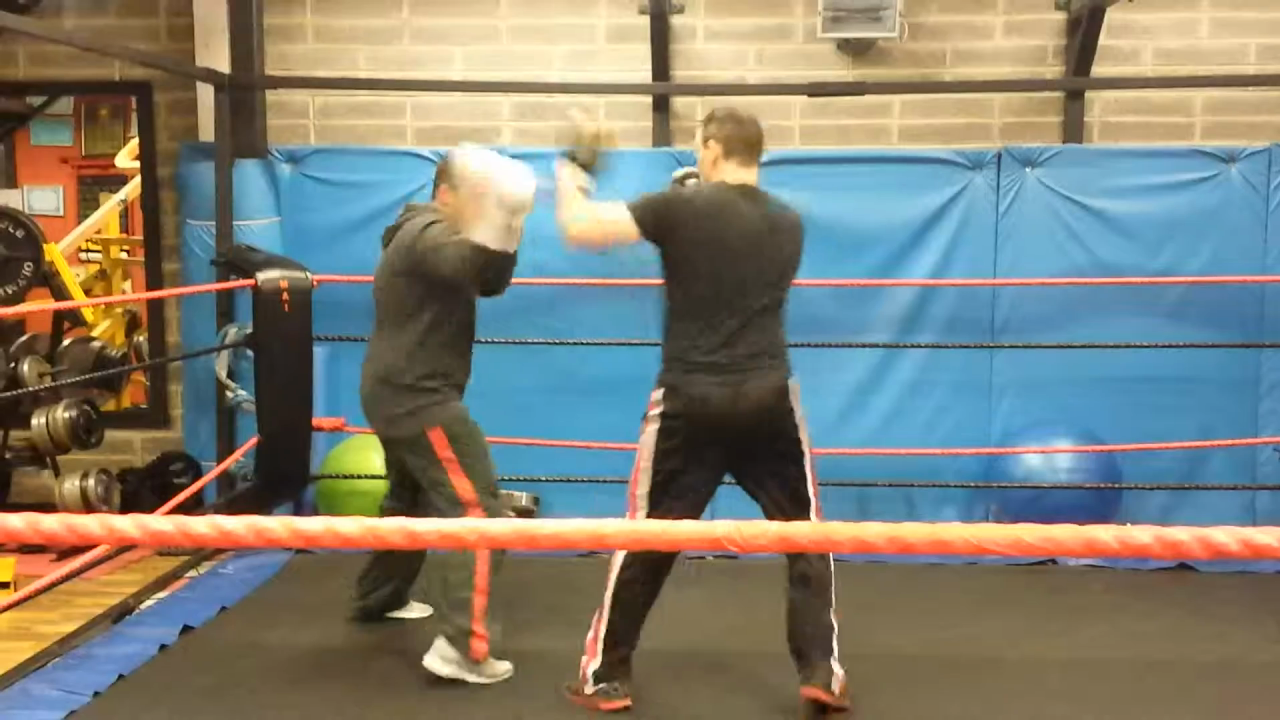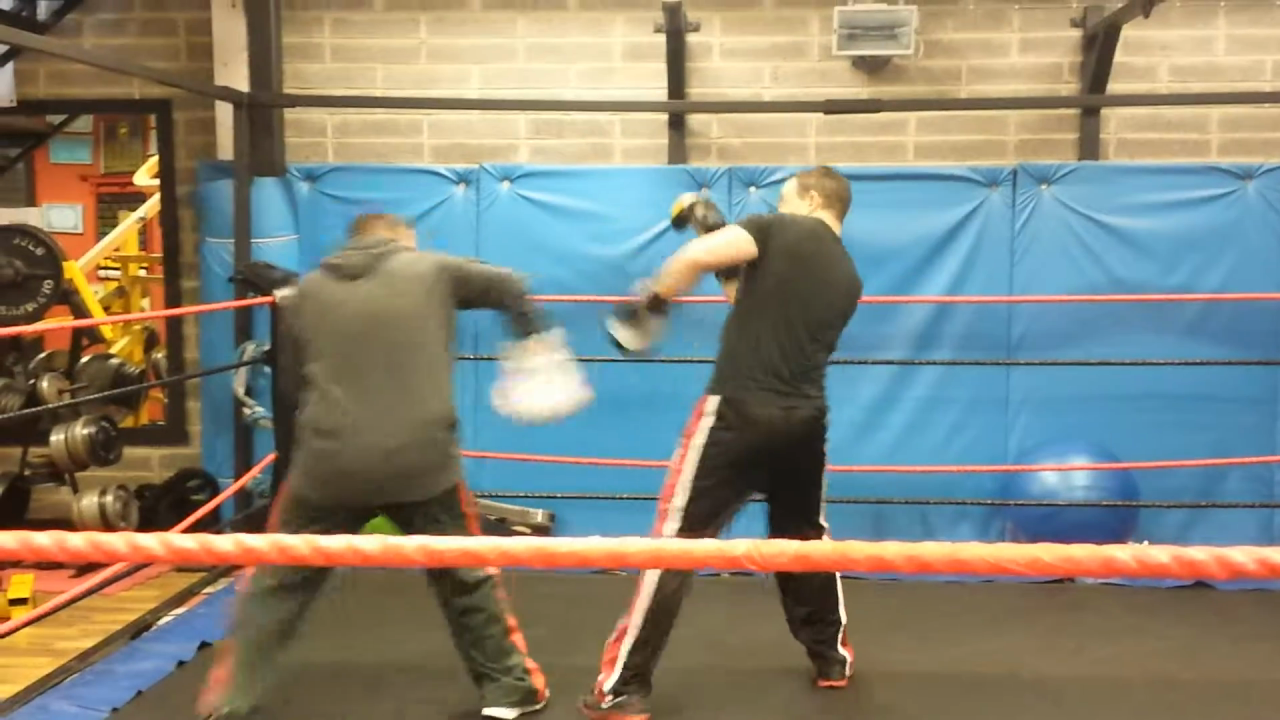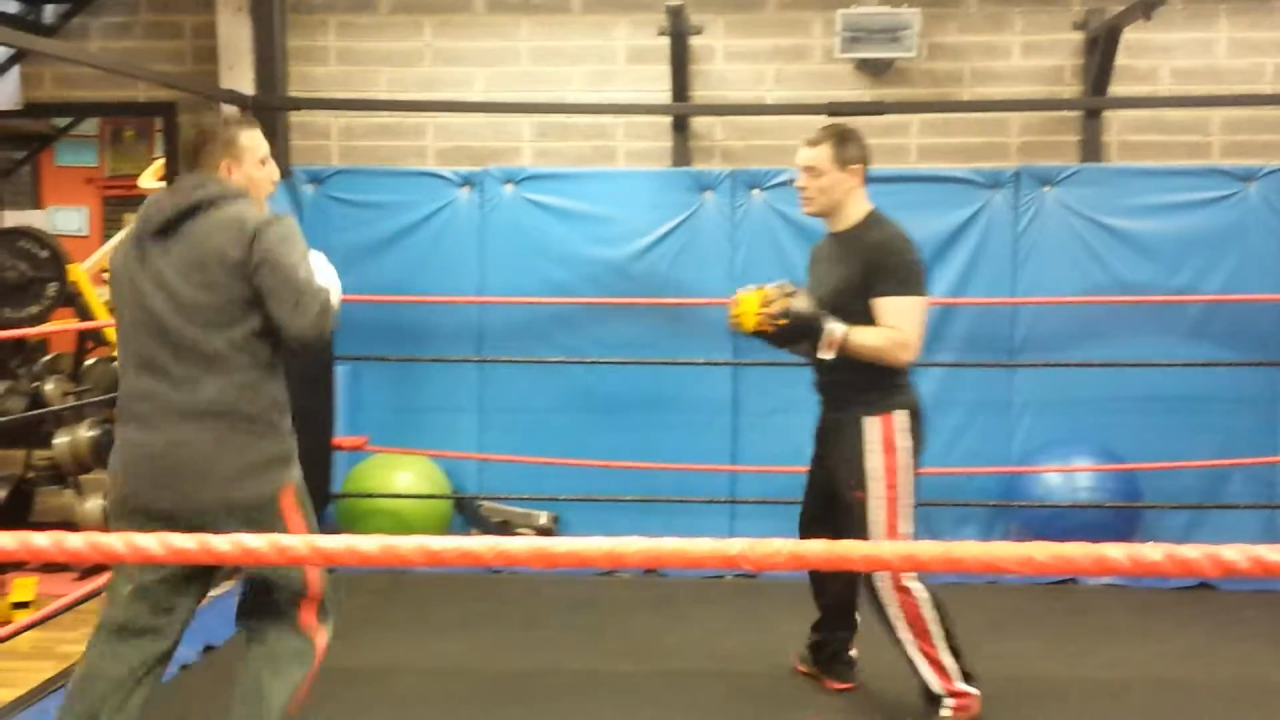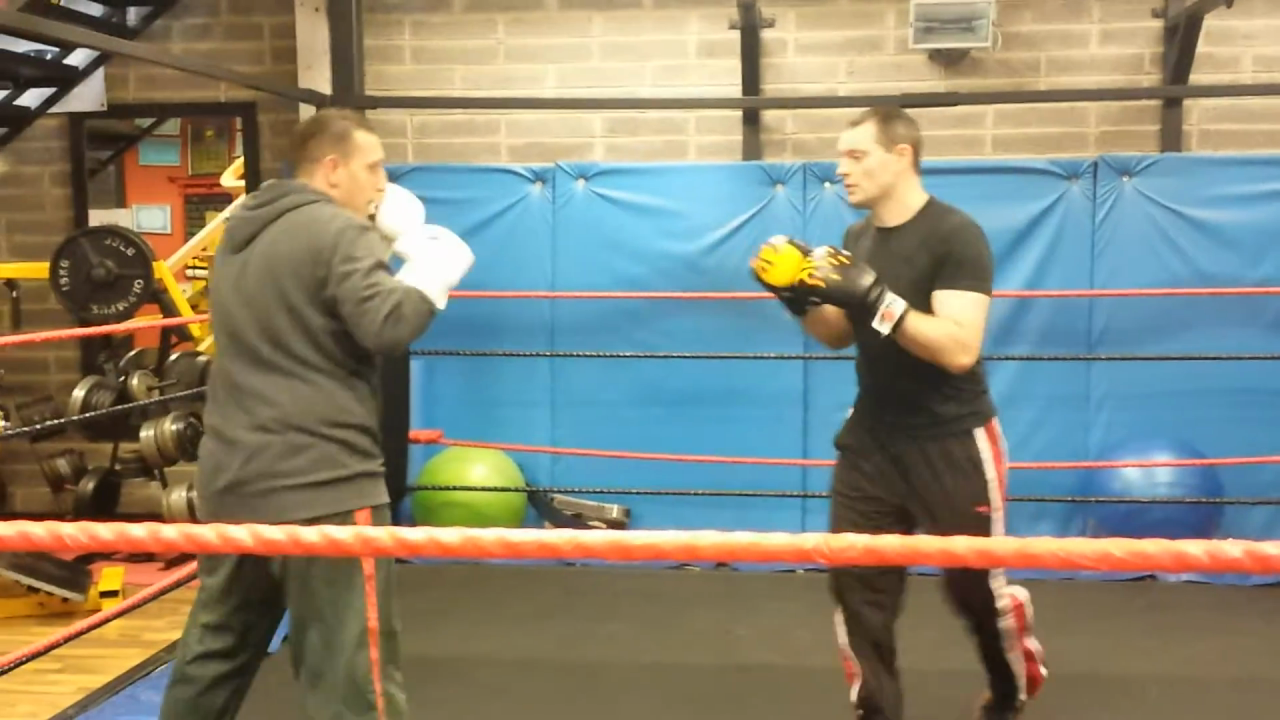
dt=0.5s
person 1, frame 1
left shoulder: (685, 206)
right shoulder: (788, 224)
left elbow: (578, 228)
left wrist: (568, 173)
left hip: (691, 400)
right hip: (768, 396)
right knee: (802, 532)
left ankle: (606, 676)
right ankle: (822, 672)
person 1, frame 2
left shoulder: (781, 230)
right shoulder: (849, 278)
left elbow: (702, 256)
left wrist: (648, 299)
right wrist: (721, 229)
left hip: (739, 411)
right hip: (804, 418)
left knee: (675, 544)
right knee: (803, 535)
right ankle: (830, 656)
person 1, frame 3
left shoulder: (887, 246)
right shoulder: (828, 246)
left elbow: (902, 346)
left wrist: (821, 331)
right wrist: (786, 323)
left hip: (878, 422)
right hip: (843, 417)
left knee: (888, 564)
right knee: (821, 535)
right ankle: (831, 656)
person 1, frame 4
left shoulder: (955, 236)
right shoulder: (857, 237)
left elbow: (958, 350)
right elbow: (839, 334)
left wrist: (873, 299)
right wrist: (802, 300)
left hip: (954, 439)
right hip: (872, 436)
left knee: (975, 585)
right knee: (857, 584)
person 2, frame 1
left shoulder: (441, 235)
right shoulder: (429, 235)
left elbow: (489, 280)
right elbow: (464, 268)
left wrist: (508, 226)
right wrist: (494, 221)
left hip: (402, 396)
right hip: (418, 401)
left knee: (411, 500)
right knee: (474, 508)
left ankle: (379, 595)
right ankle: (460, 647)
person 2, frame 2
left shoulder: (306, 292)
right shoulder: (429, 271)
left elbow: (295, 379)
right elbow: (508, 287)
right wrist: (539, 344)
left hip: (331, 463)
right hip: (421, 463)
left knee: (279, 585)
right knee: (465, 577)
person 2, frame 3
left shoulder: (132, 246)
right shoulder: (256, 226)
right elbow: (305, 322)
right wrist: (324, 288)
left hip: (147, 463)
right hip: (242, 462)
left knee: (128, 635)
right knee: (292, 615)
person 2, frame 4
left shoulder: (245, 233)
right shoulder: (339, 234)
right elbow: (389, 326)
left wrist: (377, 242)
right wrist: (432, 268)
left hip: (233, 481)
right hip: (321, 485)
left knee: (213, 654)
right knee: (348, 671)
